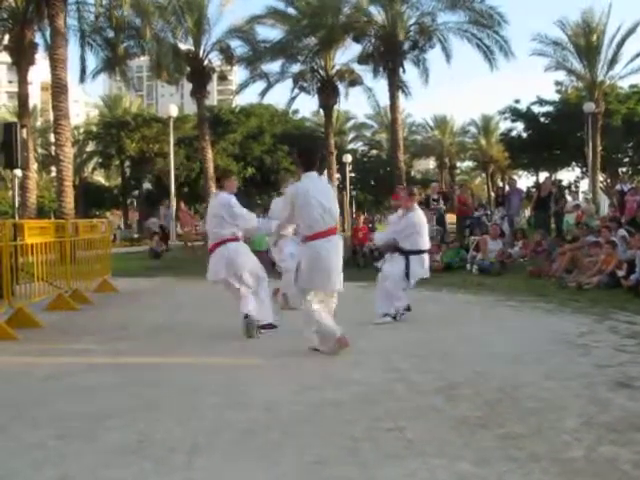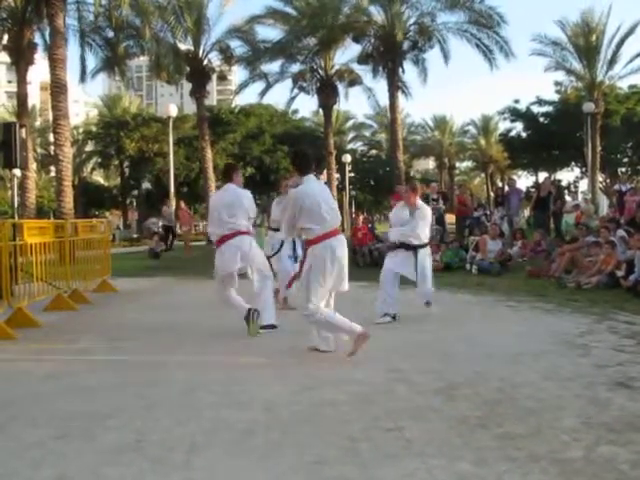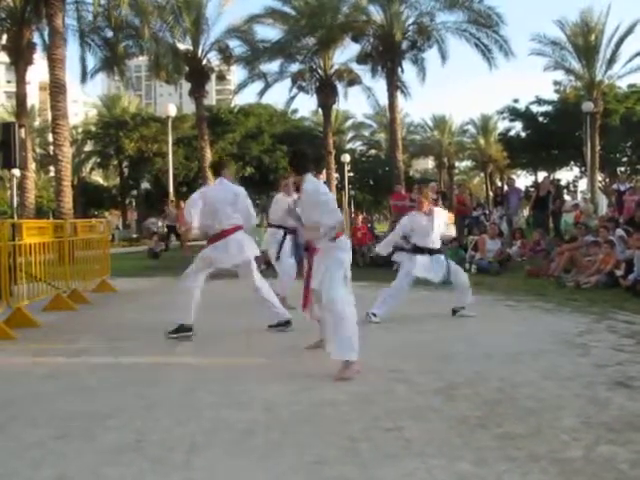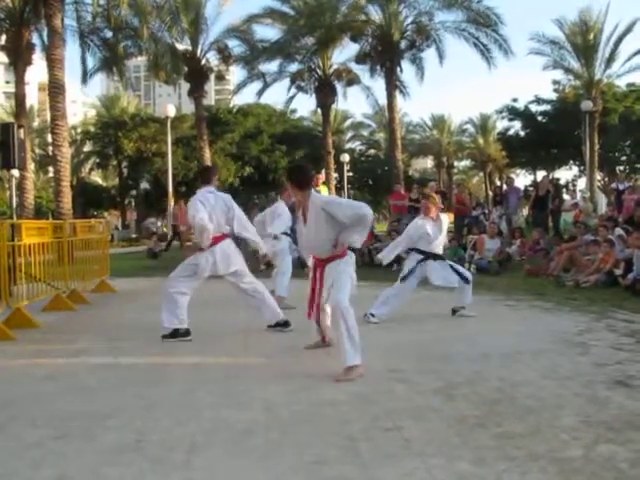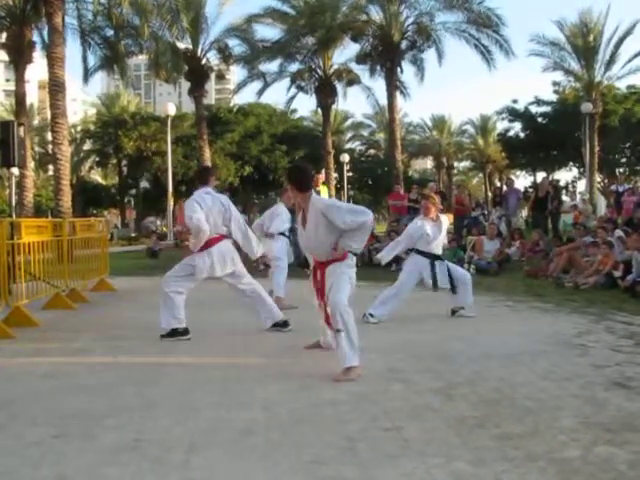
dt=0.2s
person 1, frame 1
left shoulder: (296, 190)
right shoulder: (326, 185)
left elbow: (285, 220)
left hip: (314, 249)
right hip: (333, 243)
left knee: (309, 301)
right knee: (327, 297)
left ankle: (336, 336)
right ankle: (324, 342)
person 1, frame 2
left shoulder: (297, 194)
right shoulder: (321, 187)
left elbow: (288, 230)
right wrist: (306, 224)
left hip: (322, 251)
right hip: (336, 244)
left knee: (312, 307)
right knee: (323, 300)
left ankle: (356, 332)
right ankle: (323, 342)
person 1, frame 3
left shoulder: (311, 190)
right shoulder: (314, 186)
left elbow: (333, 219)
left wrist: (320, 235)
right wrist: (315, 234)
left hip: (332, 248)
right hip: (326, 247)
left knee: (334, 299)
right knee: (319, 295)
left ankle: (350, 359)
right ankle: (328, 340)
person 1, frame 4
left shoulder: (326, 204)
right shoulder: (300, 210)
left elbow: (365, 212)
left wrist: (347, 241)
right wrist: (312, 262)
left hip: (338, 263)
right hip: (320, 264)
left knee: (339, 303)
right knee: (318, 302)
left ankle: (354, 363)
right ankle: (325, 338)
person 1, frame 5
left shoulder: (326, 207)
right shoulder: (300, 211)
left elbow: (366, 217)
left wrist: (346, 245)
right wrist: (314, 262)
left hip: (339, 265)
right hip: (320, 266)
left knee: (337, 304)
right knee: (326, 304)
left ankle: (352, 364)
right ankle: (327, 340)
person 2, frame 1
left shoulder: (214, 203)
right shoulder: (227, 201)
right elbow: (249, 222)
right wrist: (276, 225)
left hip: (218, 255)
right hip: (235, 249)
left knee: (242, 291)
right knee: (260, 280)
left ankle: (250, 316)
right ankle: (263, 321)
person 2, frame 2
left shoulder: (214, 198)
right shoulder: (243, 194)
left elbow: (212, 227)
right elbow: (250, 215)
left hip: (224, 248)
right hip: (244, 242)
left knee: (227, 289)
right knee: (264, 279)
left ankle: (247, 310)
right ankle: (266, 321)
person 2, frame 3
left shoulder: (203, 193)
right shoulder: (238, 191)
left elbow: (191, 211)
right elbow: (251, 219)
left wrist: (197, 228)
left hip: (218, 244)
right hip: (239, 239)
left knee: (191, 280)
right knee: (257, 280)
left ankle: (186, 325)
right ankle: (281, 318)
person 2, frame 4
left shoulder: (196, 200)
right shoulder: (225, 198)
left elbow: (203, 225)
right elbow: (243, 224)
left wrist: (201, 243)
right wrist: (262, 246)
left hip: (208, 253)
right hip: (227, 248)
left knee: (175, 285)
right knee: (250, 284)
left ankle: (180, 329)
right ankle: (279, 320)
person 2, frame 5
left shoulder: (193, 201)
right shoulder: (223, 200)
left elbow: (199, 227)
right elbow: (239, 226)
left wrist: (194, 246)
right wrist: (257, 250)
left hip: (205, 254)
right hip: (225, 249)
left knee: (171, 284)
right knee: (248, 285)
left ankle: (178, 328)
right ankle: (278, 320)
person 3, frame 1
left shoulder: (414, 217)
right shoulder: (406, 213)
left elbow: (393, 232)
right elbow: (392, 226)
left wrist: (376, 238)
left hip: (414, 258)
right hip: (402, 255)
left knee: (392, 286)
right knee: (383, 280)
left ankle: (402, 307)
right ankle: (389, 312)
person 3, frame 2
left shoulder: (424, 210)
right shoulder: (400, 207)
left elbow: (412, 231)
right elbow: (394, 223)
left wrist: (394, 234)
left hip: (419, 252)
right hip: (401, 250)
left knee: (425, 287)
right knee: (387, 278)
left ankle: (427, 301)
right ankle: (389, 312)
person 3, frame 3
left shoulder: (441, 213)
right shoulder: (411, 218)
left elbow: (449, 230)
right elbow: (395, 236)
left wrist: (447, 232)
right wrist: (381, 249)
left hip: (435, 256)
right hip: (416, 256)
left knee: (461, 278)
right knee: (400, 285)
left ankle: (459, 308)
right ankle: (374, 313)
person 3, frame 4
left shoulder: (444, 219)
right shoulder: (418, 224)
right elbow: (401, 242)
right wrist: (383, 257)
left hip: (437, 261)
right hip: (419, 261)
left knee: (465, 277)
right knee: (401, 288)
left ankle: (459, 308)
right ankle: (373, 313)
person 3, frame 5
left shoulder: (444, 220)
right shoulder: (418, 224)
right elbow: (401, 242)
right wrist: (382, 256)
left hip: (436, 261)
right hip: (418, 261)
left knee: (464, 277)
right knee: (400, 288)
left ankle: (459, 308)
right ankle: (372, 313)
person 4, frame 1
right shoulder: (277, 202)
left hip: (294, 239)
right hip: (283, 241)
right knee: (290, 268)
left ankle: (279, 293)
right ankle: (285, 300)
person 4, frame 2
right shoulder: (278, 202)
left hip: (292, 241)
right hip: (278, 241)
left knee: (291, 271)
right knee: (286, 270)
left ankle: (278, 294)
right ankle: (284, 301)
person 4, frame 3
left shoulder: (292, 199)
right shoulder: (280, 199)
left hip: (286, 238)
right hip: (279, 238)
left knee: (289, 269)
right knee: (286, 269)
left ankle: (278, 294)
right ankle: (282, 300)
person 4, frame 4
left shoulder: (273, 208)
right shoulder: (283, 209)
left elbow: (257, 220)
right elbow: (280, 224)
left wrist: (266, 234)
right wrist: (273, 234)
left hip: (273, 241)
right hip: (280, 241)
left knee: (280, 269)
right knee: (284, 269)
left ankle: (277, 294)
right ankle: (280, 300)
person 4, frame 5
left shoulder: (271, 210)
right shoulder: (283, 210)
left elbow: (256, 226)
right elbow: (279, 222)
left wrist: (264, 235)
right wrist: (271, 232)
left hip: (270, 241)
right hip: (278, 241)
left knee: (276, 268)
right knee: (280, 269)
left ankle: (274, 293)
right ankle: (279, 301)
